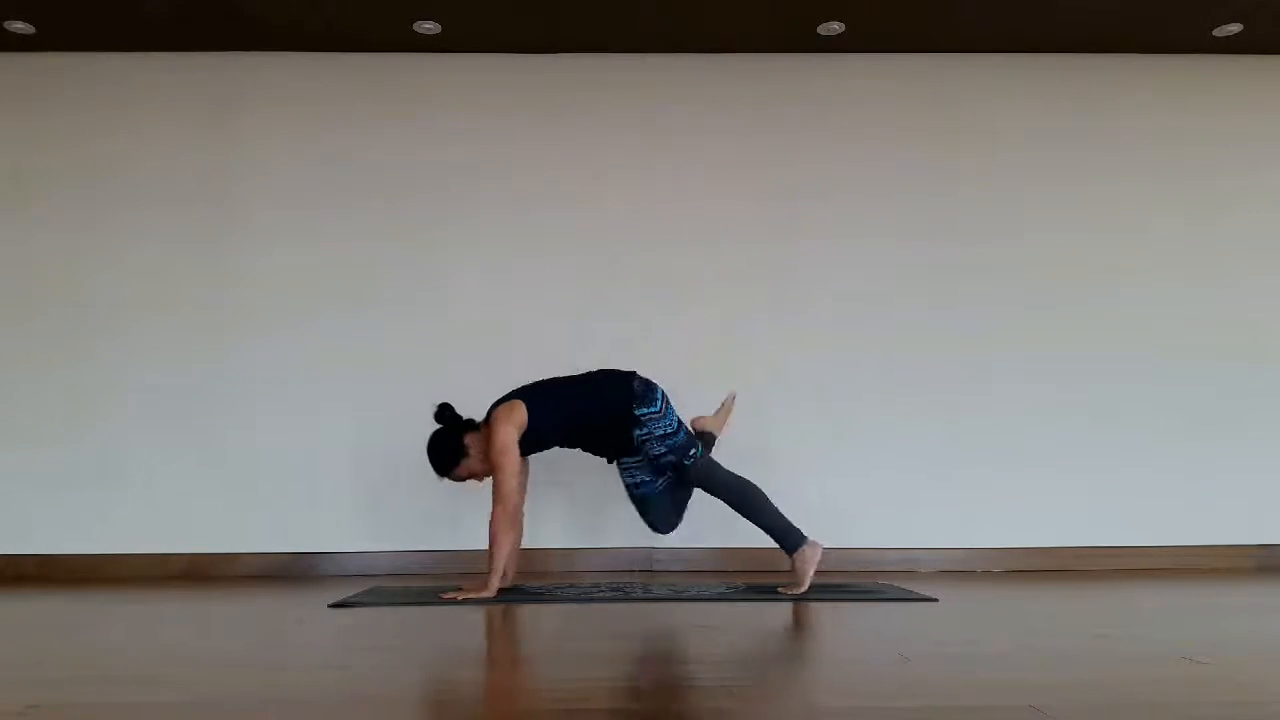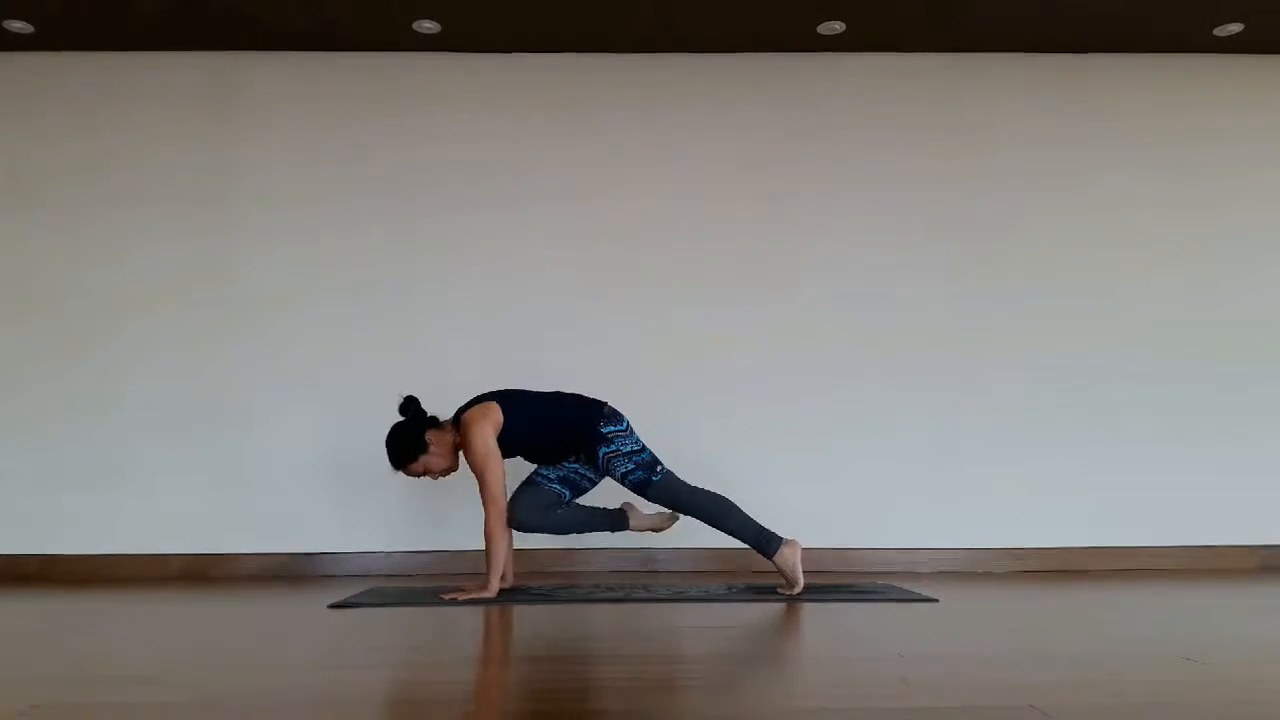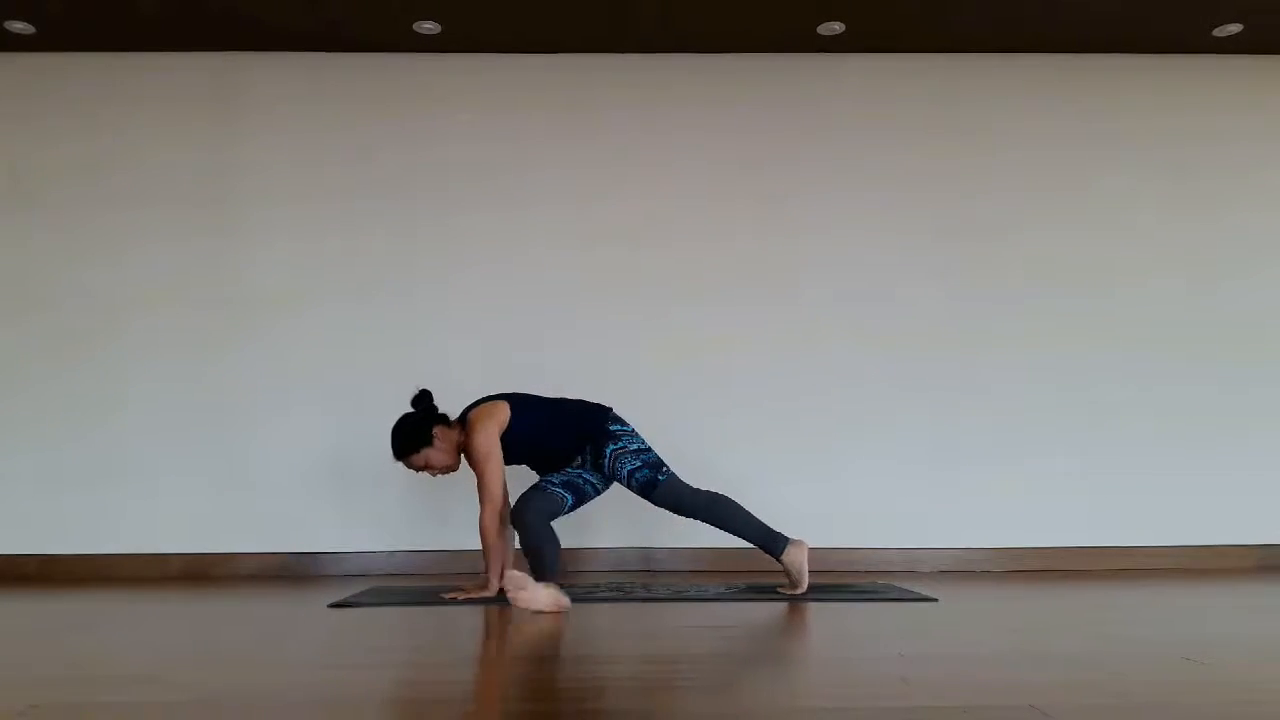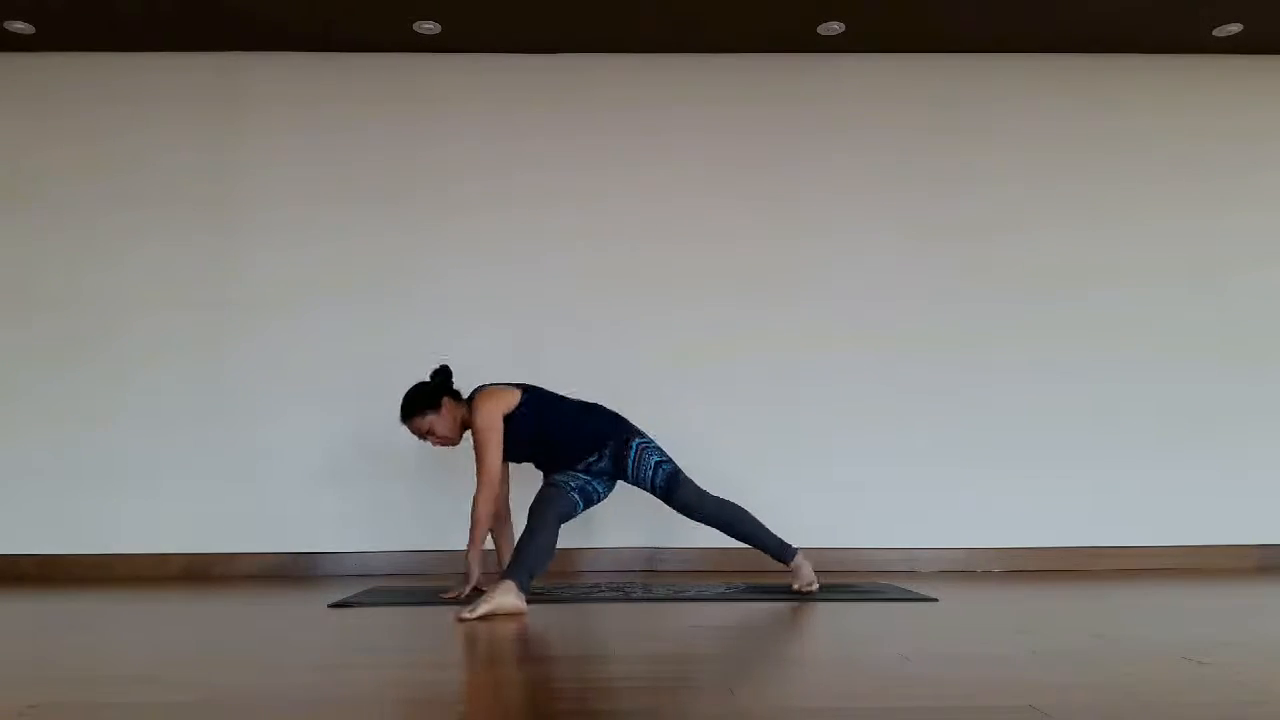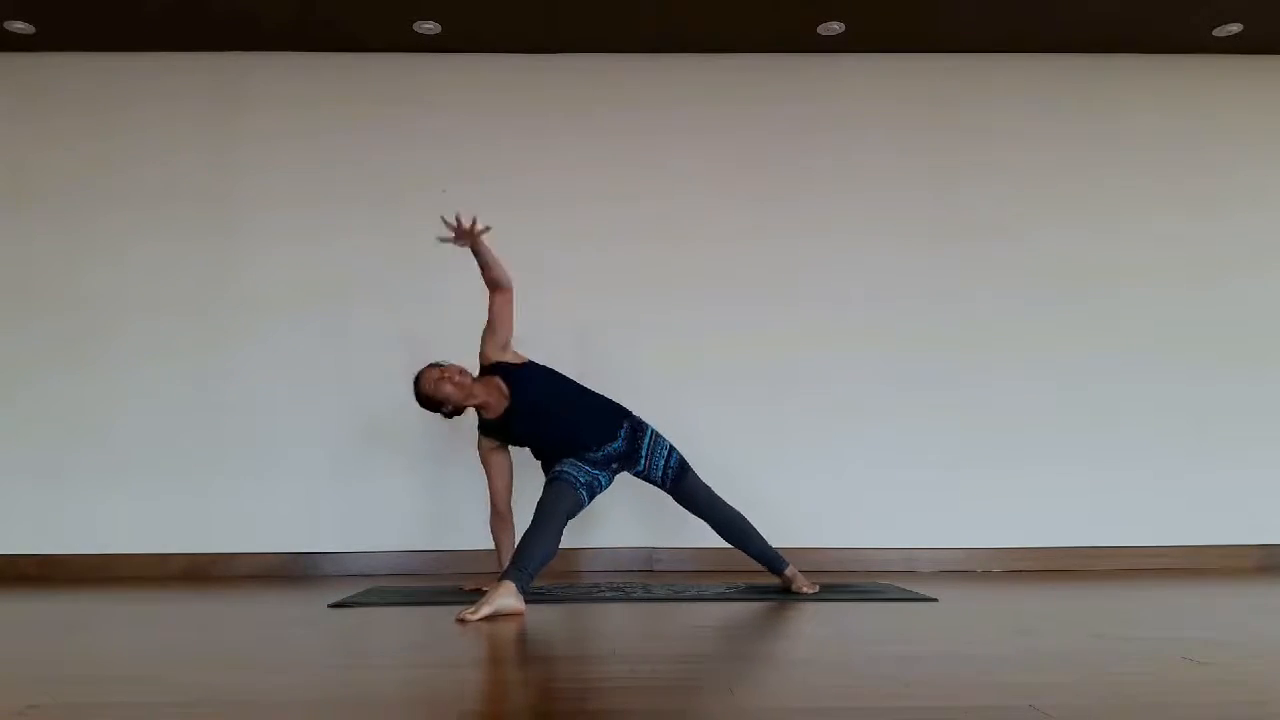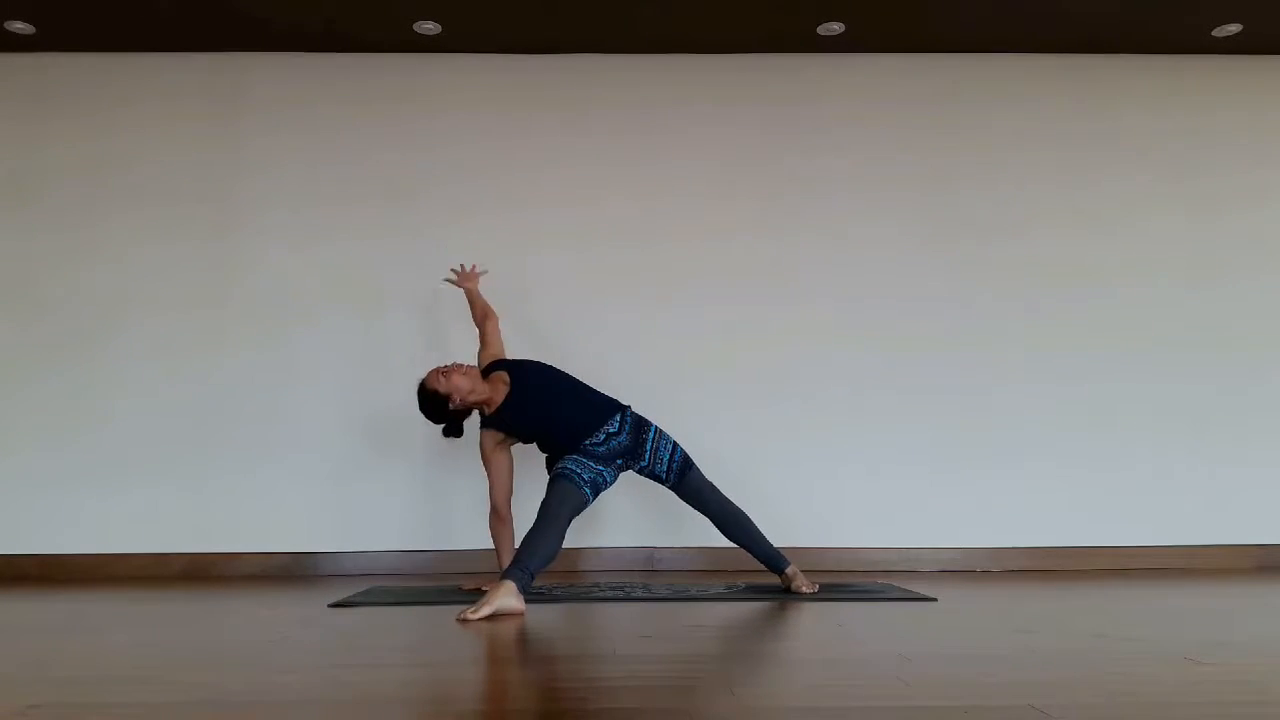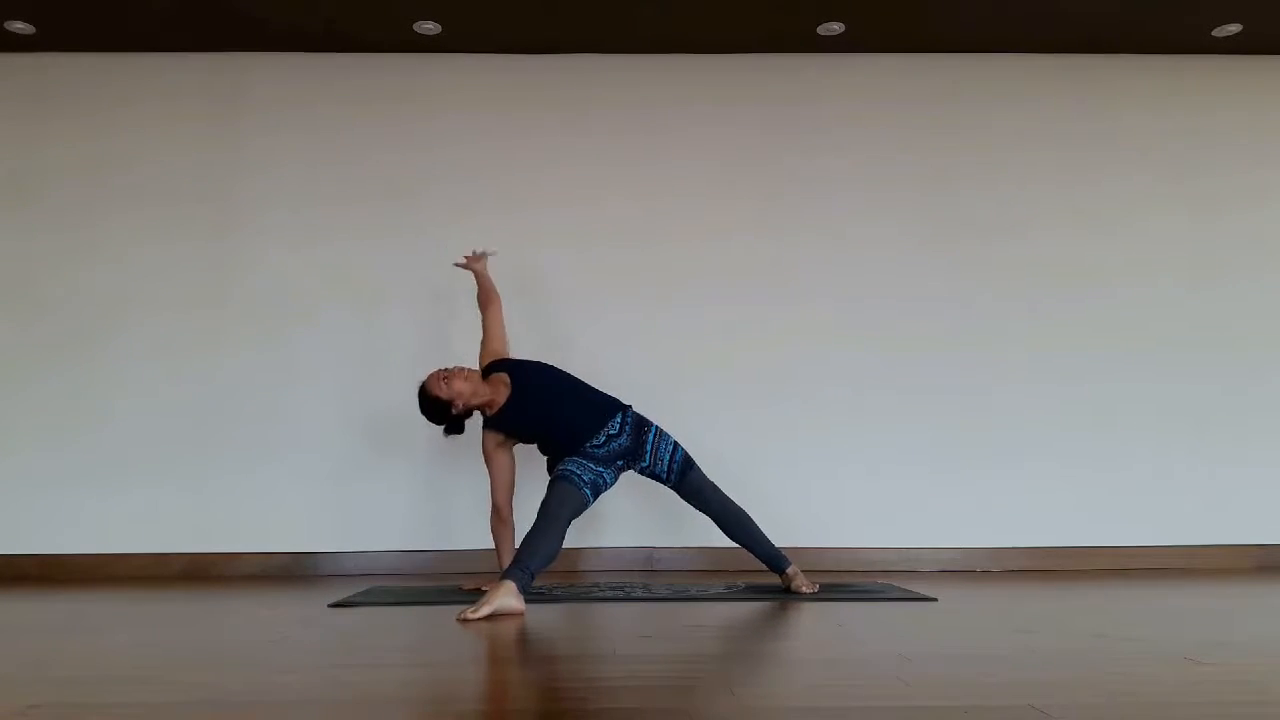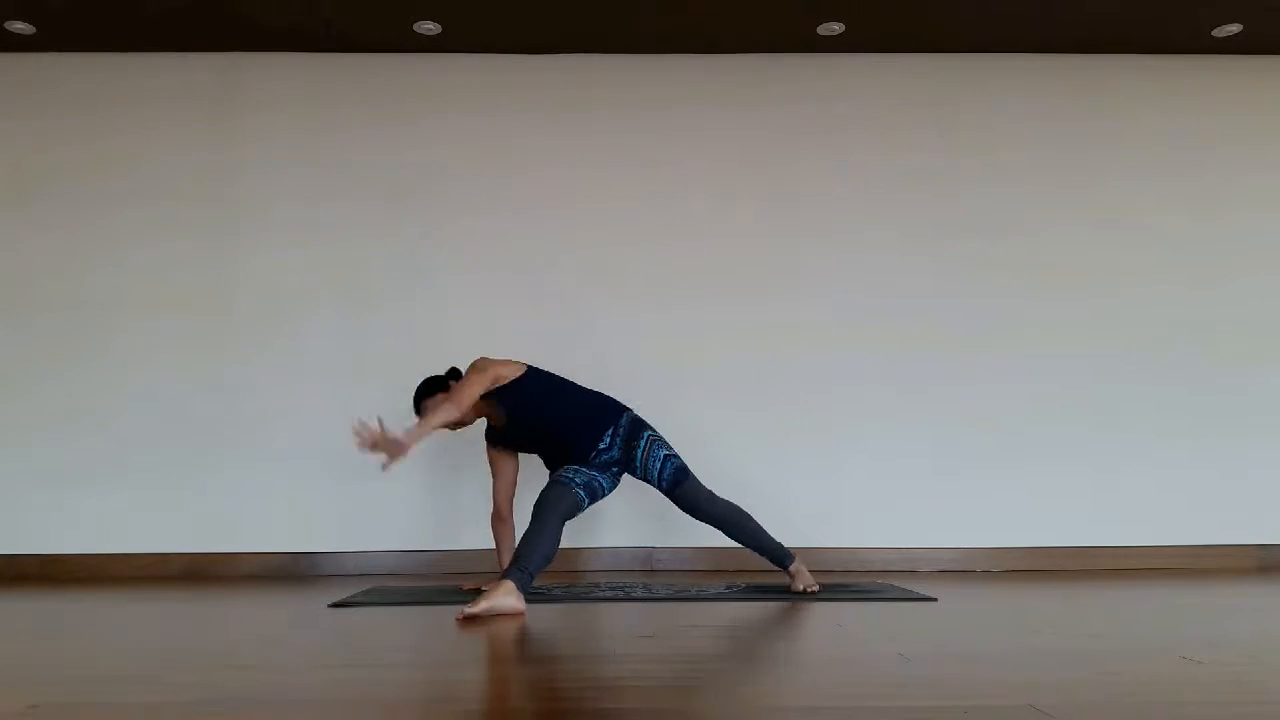
dt=0.2s
person 1, frame 1
left shoulder: (501, 428)
right shoulder: (506, 436)
left elbow: (505, 511)
right elbow: (513, 508)
left wrist: (491, 582)
right wrist: (504, 573)
left hip: (634, 405)
right hip: (617, 424)
left knee: (716, 477)
right knee: (663, 520)
left ankle: (800, 546)
right ankle: (702, 433)
person 1, frame 2
left shoulder: (475, 427)
right shoulder: (468, 434)
left elbow: (494, 511)
right elbow: (502, 515)
left wrist: (492, 584)
right wrist: (505, 572)
left hip: (599, 429)
right hip: (572, 454)
left knee: (677, 494)
right knee: (523, 513)
left ankle: (779, 549)
right ankle: (629, 519)
person 1, frame 3
left shoulder: (479, 426)
right shoulder: (472, 444)
left elbow: (491, 511)
right elbow: (499, 514)
left wrist: (491, 583)
right wrist: (503, 575)
left hip: (602, 436)
right hip: (573, 465)
left knee: (682, 497)
right knee: (528, 513)
left ankle: (786, 549)
person 1, frame 4
left shoulder: (486, 403)
right shoulder: (484, 429)
left elbow: (488, 488)
right elbow: (499, 510)
left wrist: (473, 560)
right wrist: (506, 569)
left hip: (613, 440)
right hip: (578, 469)
left knee: (696, 502)
right knee: (544, 511)
left ankle: (791, 558)
right ankle: (510, 590)
person 1, frame 5
left shoulder: (496, 363)
right shoulder: (490, 439)
left elbow: (502, 288)
right elbow: (501, 509)
left wrist: (476, 245)
right wrist: (505, 572)
left hip: (624, 431)
right hip: (579, 464)
left knee: (704, 503)
right knee: (550, 515)
left ankle: (784, 570)
right ankle: (509, 590)
person 1, frame 6
left shoulder: (492, 369)
right shoulder: (493, 434)
left elbow: (487, 318)
right elbow: (500, 510)
right wrist: (506, 576)
left hip: (624, 427)
right hip: (583, 458)
left knee: (706, 497)
right knee: (554, 511)
left ankle: (785, 569)
right ankle: (508, 591)
person 1, frame 7
left shoulder: (494, 367)
right shoulder: (496, 437)
left elbow: (491, 306)
right elbow: (501, 509)
left wrist: (479, 271)
right wrist: (506, 569)
left hip: (624, 426)
right hip: (585, 459)
left knee: (706, 495)
right knee: (554, 512)
left ankle: (786, 568)
right ankle: (509, 589)
person 1, frame 8
left shoulder: (490, 372)
right shoulder: (498, 438)
left elbow: (456, 399)
right elbow: (502, 508)
left wrist: (409, 438)
right wrist: (505, 575)
left hip: (620, 430)
right hip: (582, 464)
left knee: (700, 501)
right knee: (548, 508)
left ankle: (789, 562)
right ankle: (509, 589)
